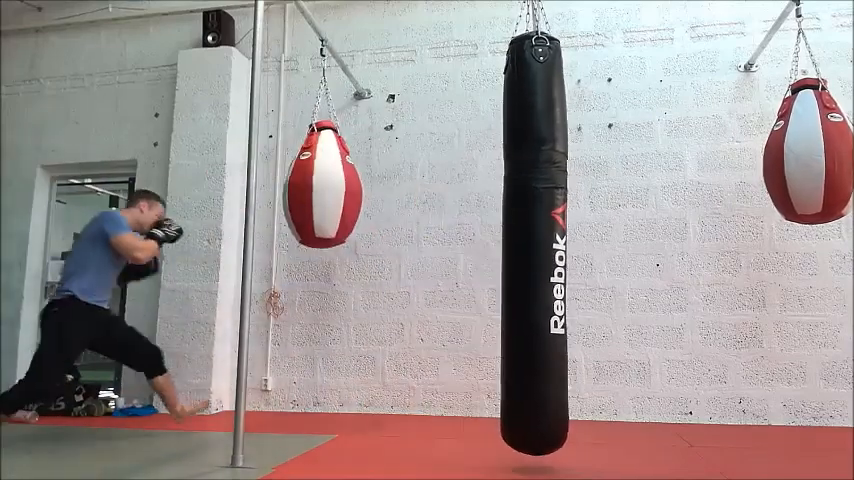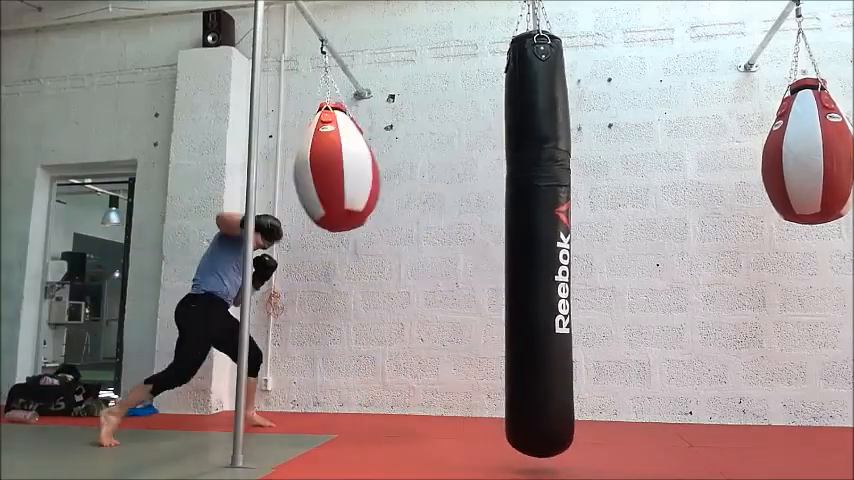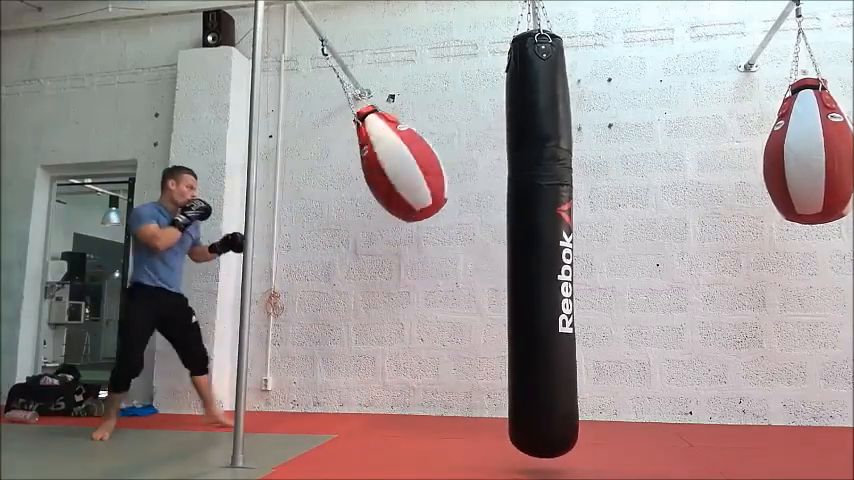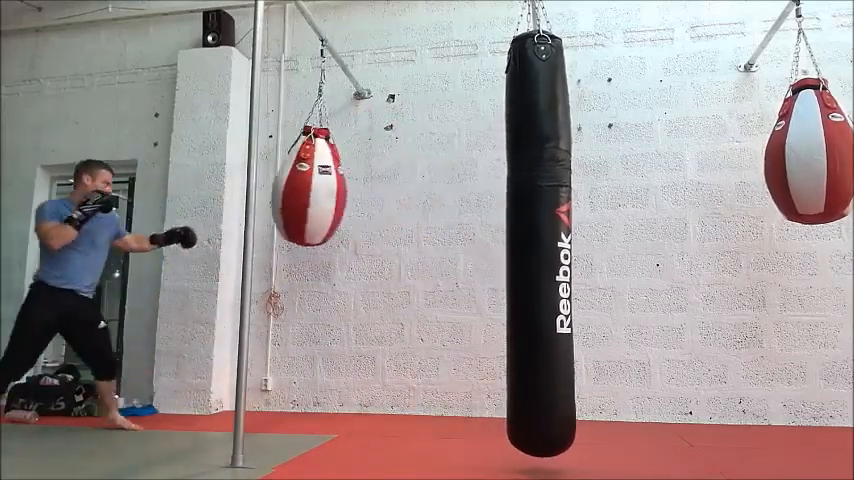
dt=0.5s
person 1, frame 1
left shoulder: (126, 234)
right shoulder: (111, 219)
right elbow: (139, 254)
right wrist: (160, 236)
left hip: (96, 314)
right hip: (69, 313)
left knee: (150, 356)
right knee: (43, 383)
left ankle: (177, 409)
person 1, frame 2
left shoulder: (244, 254)
right shoulder: (237, 235)
left elbow: (237, 299)
right elbow: (222, 218)
left wrist: (259, 278)
right wrist: (252, 223)
left hip: (217, 311)
right hip: (202, 307)
left knee: (252, 356)
right knee: (181, 371)
left ankle: (249, 414)
right ankle: (113, 415)
person 1, frame 3
left shoulder: (189, 222)
right shoulder: (143, 212)
left elbow: (198, 254)
right elbow: (158, 242)
left wrist: (223, 245)
right wrist: (184, 218)
left hip: (174, 299)
right hip: (143, 297)
left knee: (197, 357)
right knee: (130, 362)
left ankle: (213, 411)
right ankle: (109, 418)
person 1, frame 4
left shoulder: (106, 219)
right shoulder: (50, 209)
left elbow: (133, 243)
right elbow: (54, 240)
left wrist: (167, 237)
right wrist: (80, 213)
left hip: (82, 302)
right hip: (48, 298)
left knee: (105, 361)
left ankle: (112, 415)
